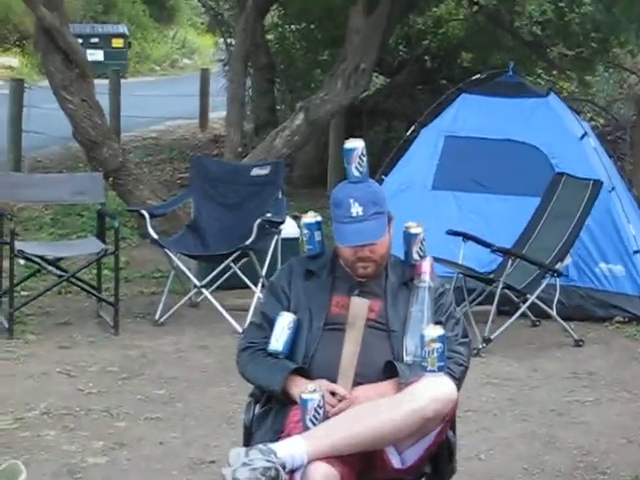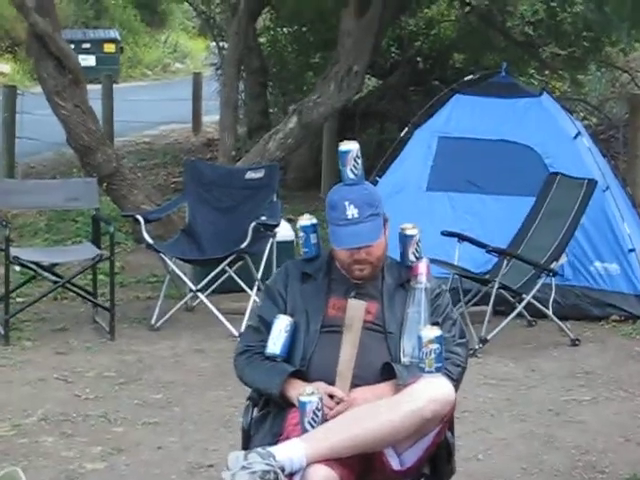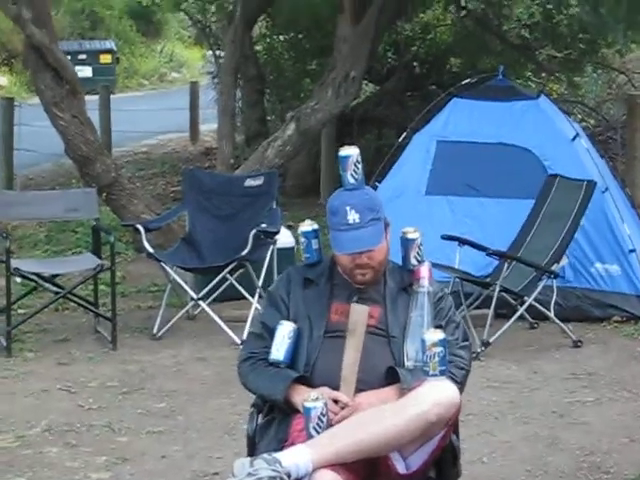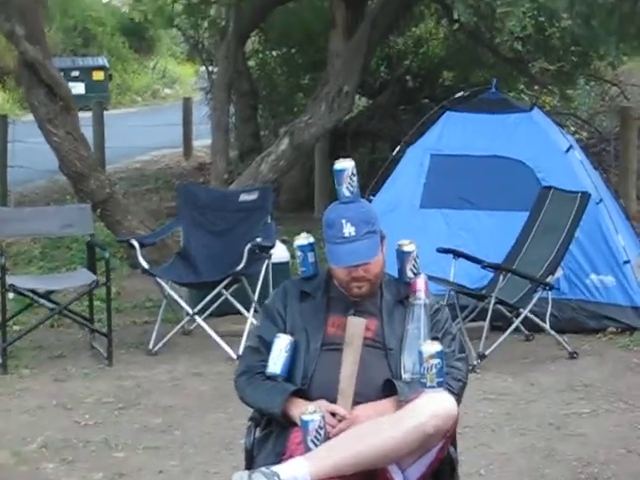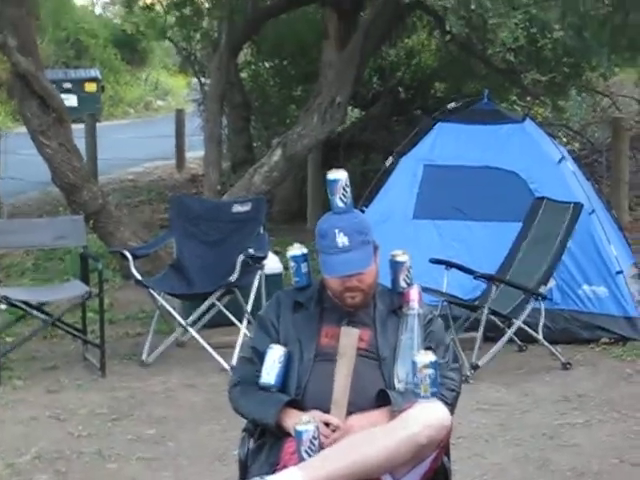
dt=0.1s
person 1, frame 1
right shoulder: (297, 276)
left elbow: (455, 358)
right elbow: (251, 351)
left wrist: (383, 392)
right wrist: (298, 386)
left hip: (396, 422)
left knee: (440, 392)
left ankle: (277, 455)
person 1, frame 2
right shoulder: (294, 279)
left elbow: (453, 359)
right elbow: (249, 354)
left wrist: (381, 394)
right wrist: (296, 389)
left hip: (393, 425)
left knee: (438, 393)
person 1, frame 3
right shoulder: (296, 285)
left elbow: (456, 362)
right elbow: (252, 361)
left wrist: (386, 397)
right wrist: (300, 394)
left hip: (397, 429)
left knee: (443, 396)
person 1, frame 4
right shoulder: (292, 298)
left elbow: (453, 374)
right elbow: (250, 374)
left wrist: (384, 410)
right wrist: (298, 407)
left hip: (396, 440)
left knee: (442, 407)
person 1, frame 5
right shoulder: (286, 308)
left elbow: (447, 385)
right elbow: (243, 386)
left wrist: (378, 419)
right wrist: (291, 418)
left hip: (387, 448)
left knee: (434, 417)
